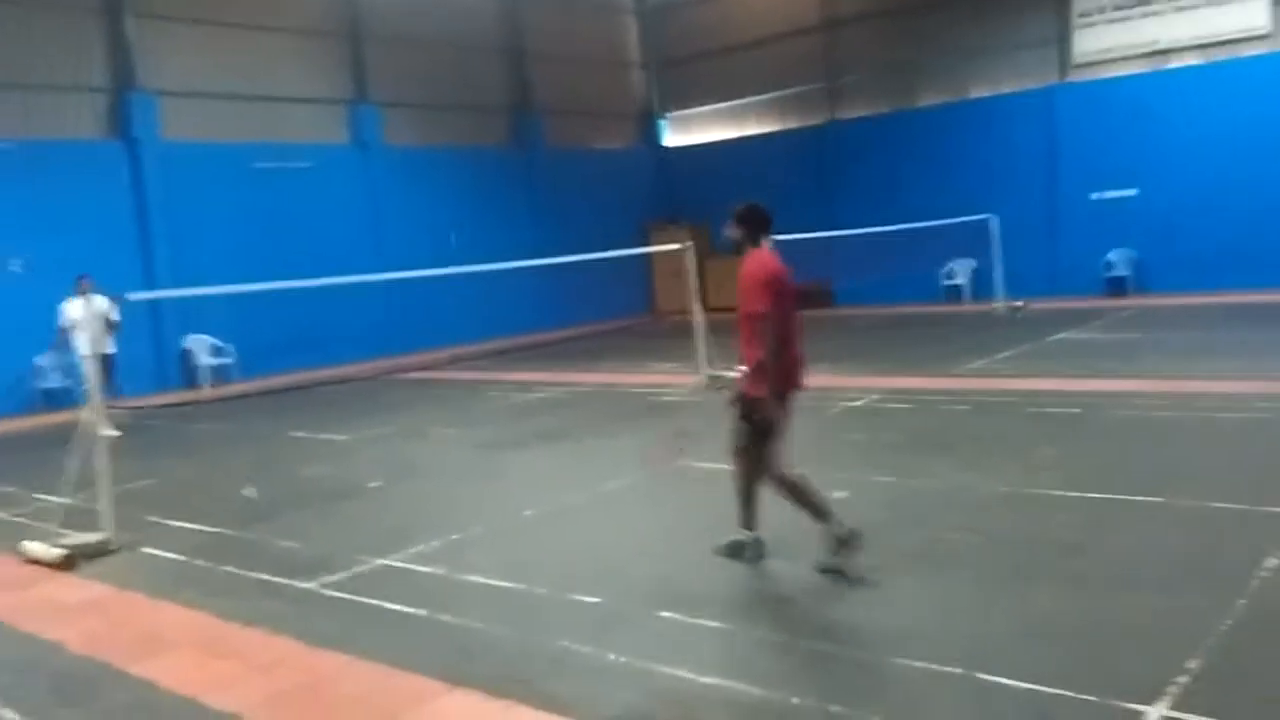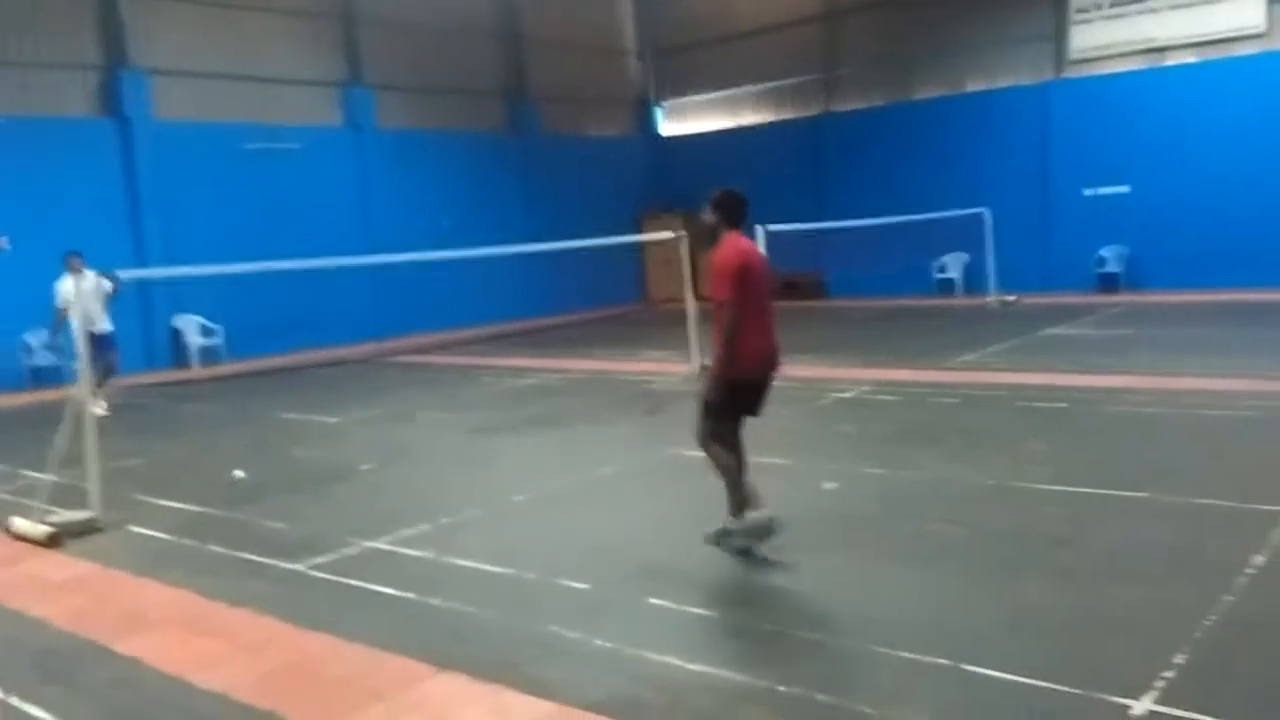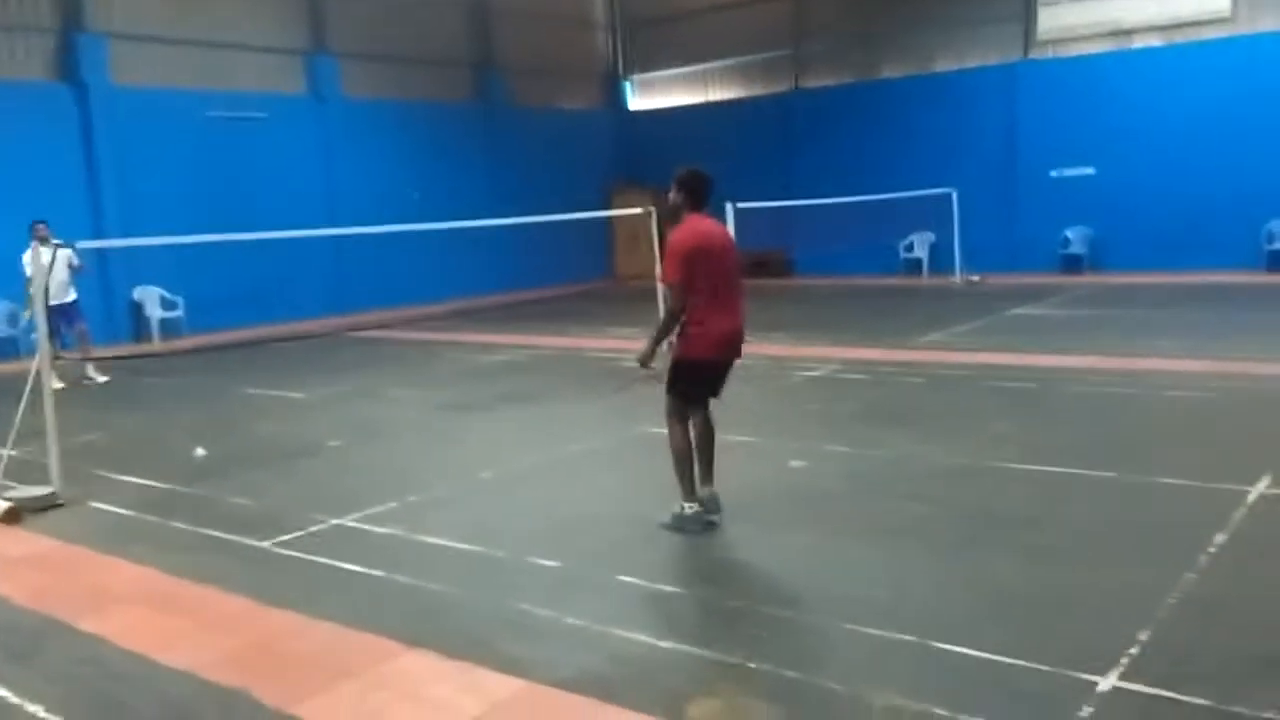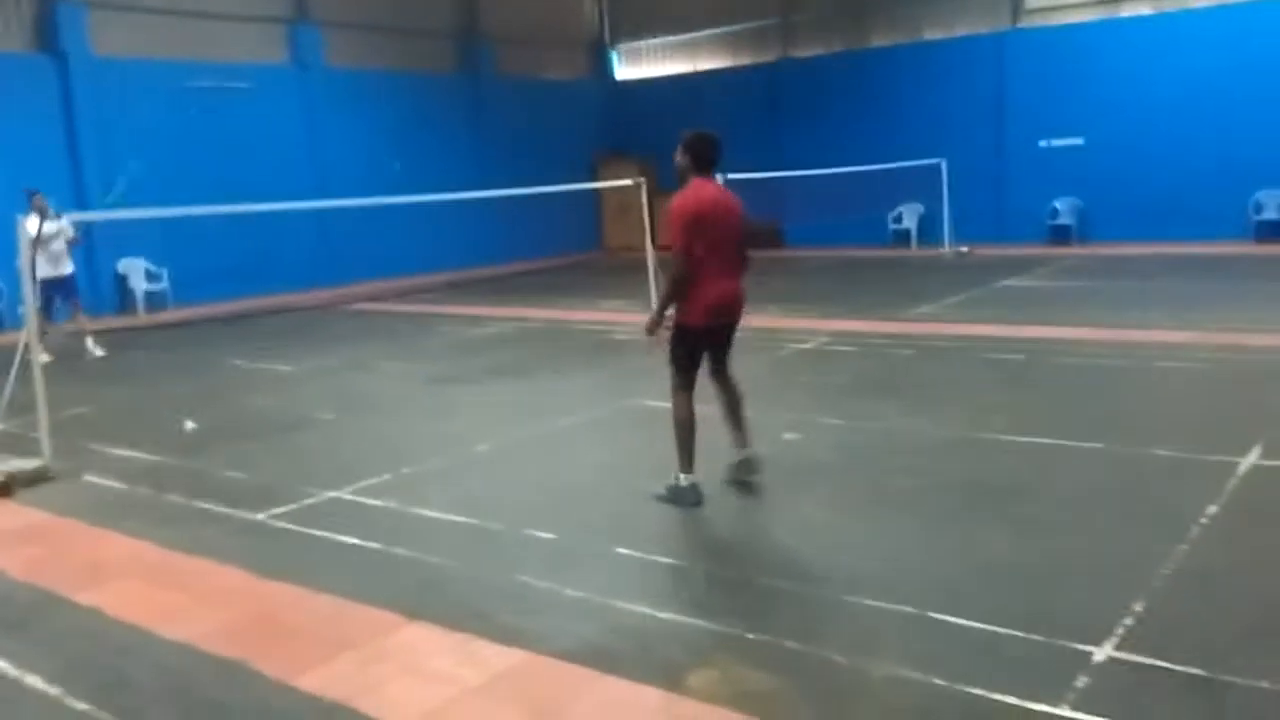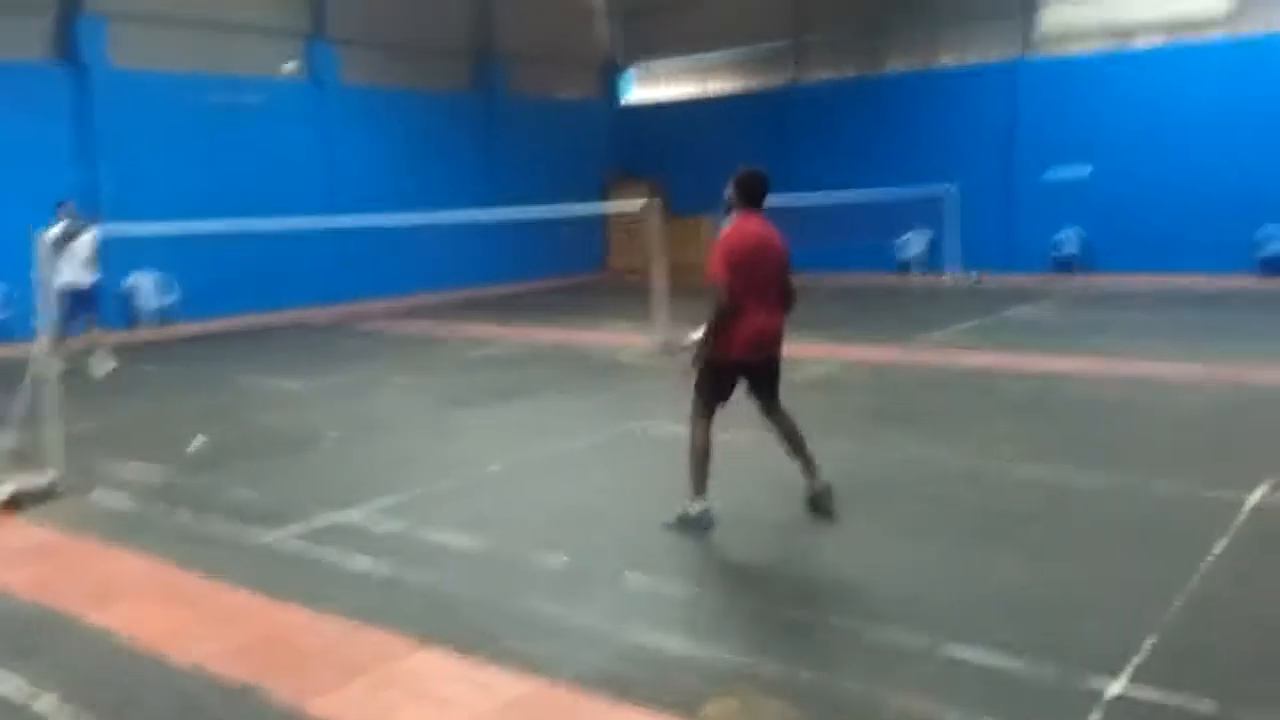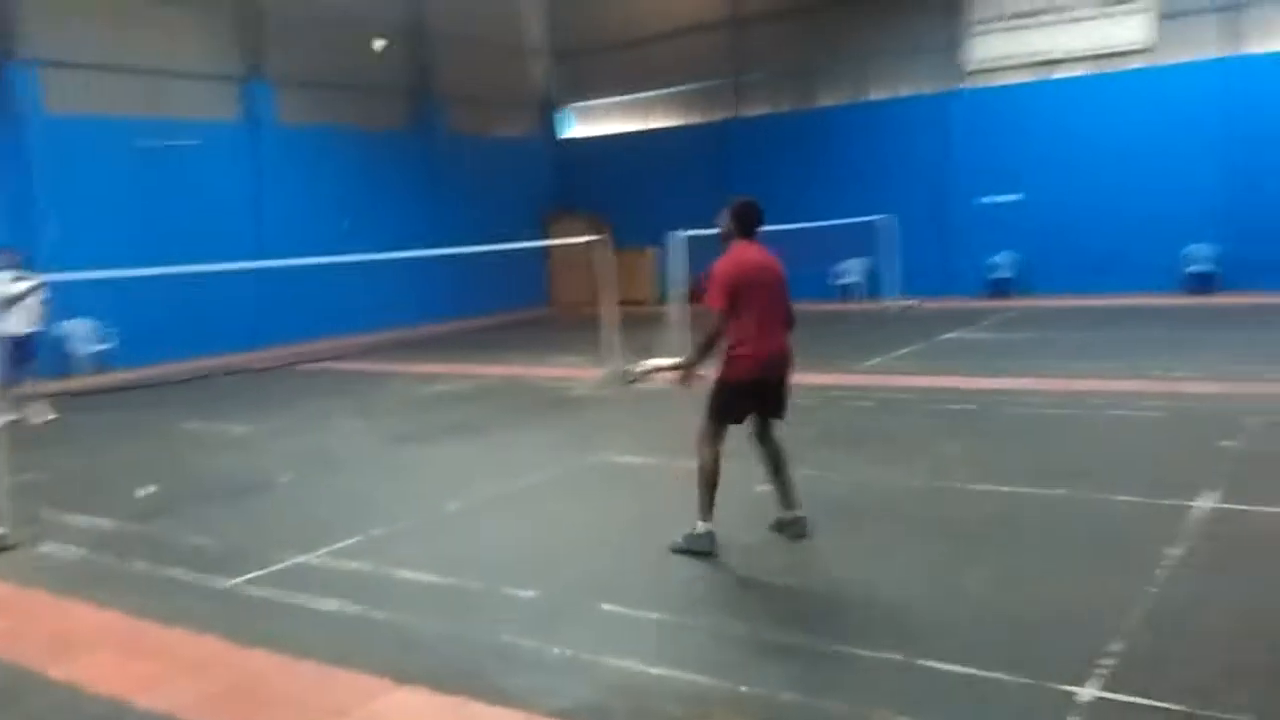
dt=0.2s
person 1, frame 1
left shoulder: (755, 269)
right shoulder: (769, 263)
left elbow: (771, 336)
left wrist: (771, 395)
right wrist: (748, 382)
left hip: (768, 380)
right hip: (763, 379)
left knee: (764, 464)
right knee: (743, 449)
left ankle: (838, 530)
right ankle: (748, 536)
person 1, frame 2
left shoulder: (724, 255)
right shoulder: (751, 251)
left elbow: (729, 322)
left wrist: (715, 373)
left hip: (740, 362)
right hip: (763, 357)
left knee: (710, 437)
right knee: (728, 434)
left ankle: (755, 514)
right ankle: (740, 519)
person 1, frame 3
left shoulder: (681, 238)
right shoulder: (721, 234)
left elbow: (677, 304)
left wrist: (652, 346)
left hip: (699, 341)
right hip: (730, 337)
left knee: (677, 418)
right knee: (700, 411)
left ankle: (690, 509)
right ankle: (708, 495)
person 1, frame 4
left shoulder: (682, 203)
right shoulder: (731, 201)
left elbow: (679, 268)
right elbow: (741, 260)
left wrist: (659, 311)
left hip: (695, 309)
right hip: (729, 303)
left knee: (681, 389)
right knee: (721, 374)
left ankle: (687, 482)
right ankle: (745, 455)
person 1, frame 5
left shoulder: (730, 238)
right shoulder: (775, 239)
left elbow: (724, 302)
right elbow: (788, 296)
left wrist: (704, 345)
left hip: (734, 343)
right hip: (767, 340)
left knee: (701, 416)
right knee: (773, 411)
left ankle: (697, 508)
right ankle: (817, 487)
person 1, frame 6
left shoulder: (726, 266)
right shoulder: (772, 262)
left elbow: (717, 327)
right elbow: (788, 318)
left wrist: (692, 363)
left hip: (744, 363)
right hip: (776, 360)
left knee: (709, 437)
right knee: (764, 433)
left ankle: (703, 529)
right ankle: (792, 514)
